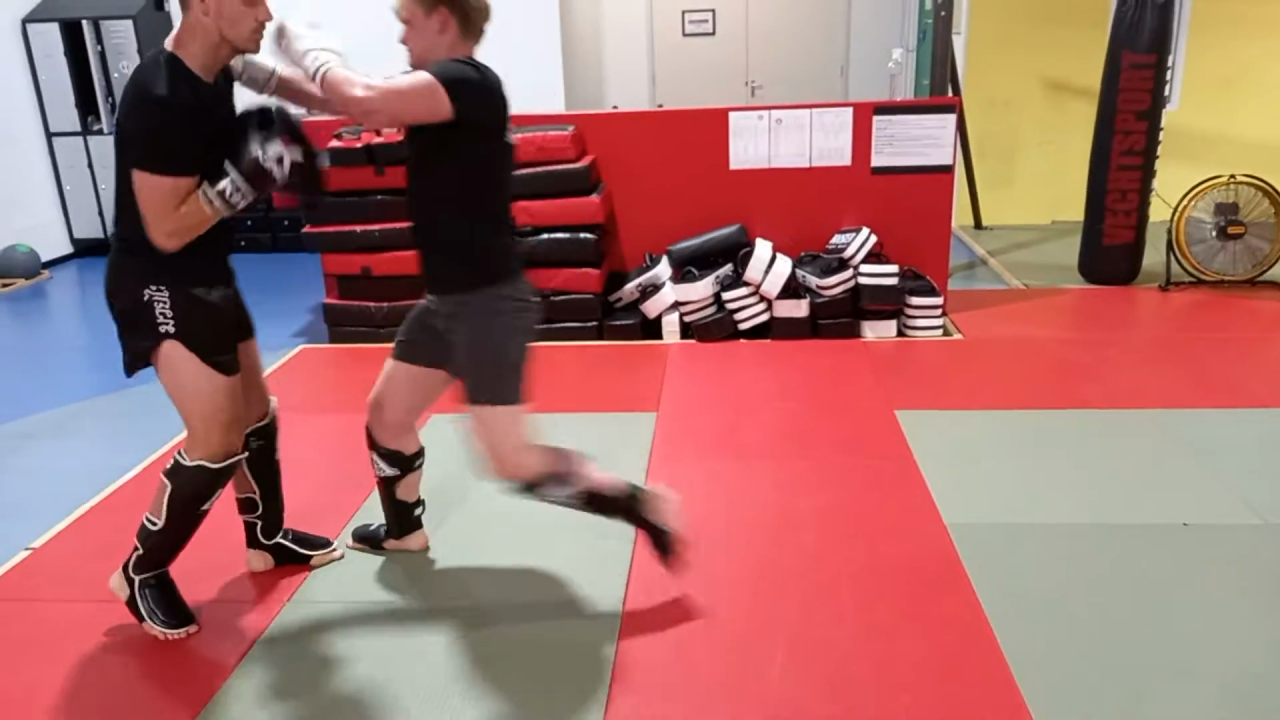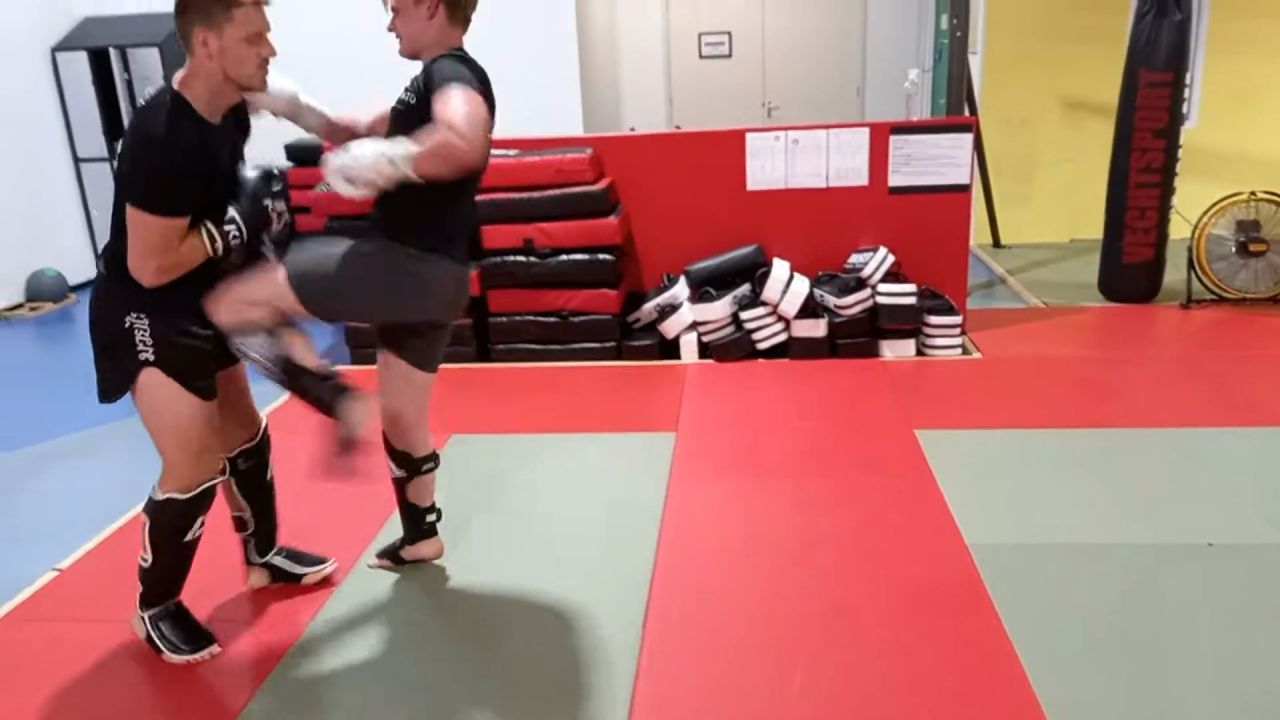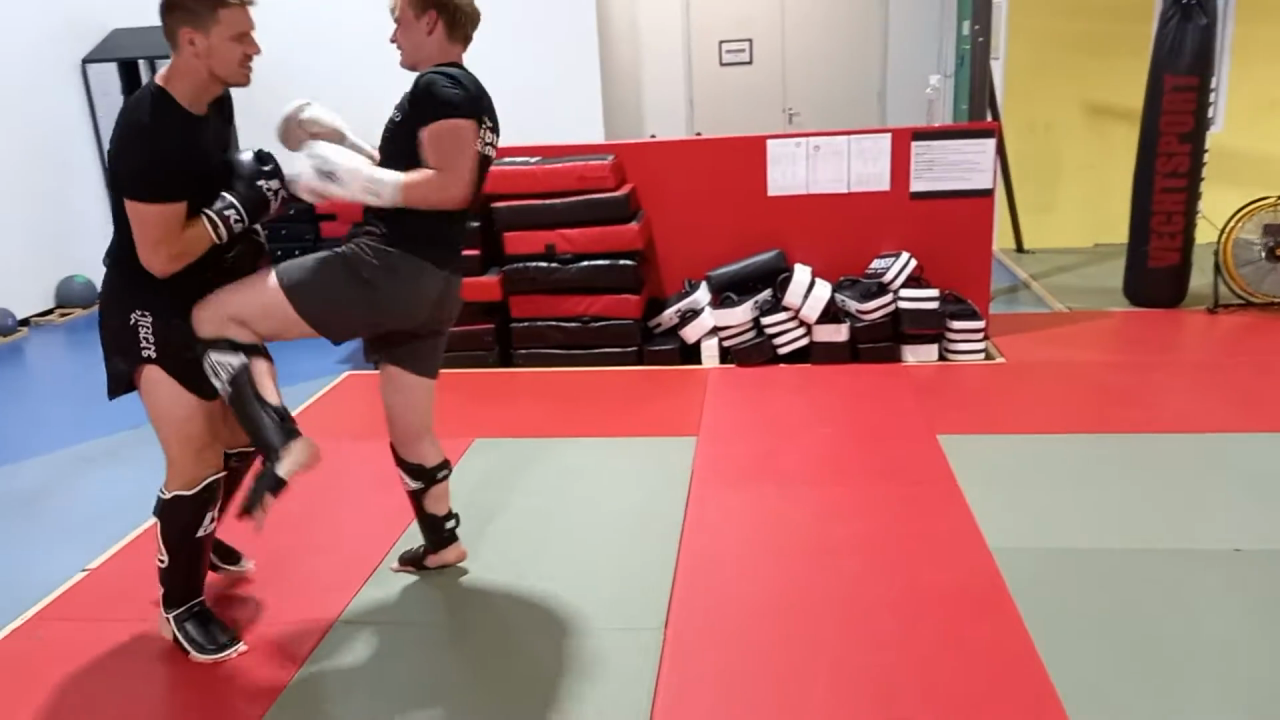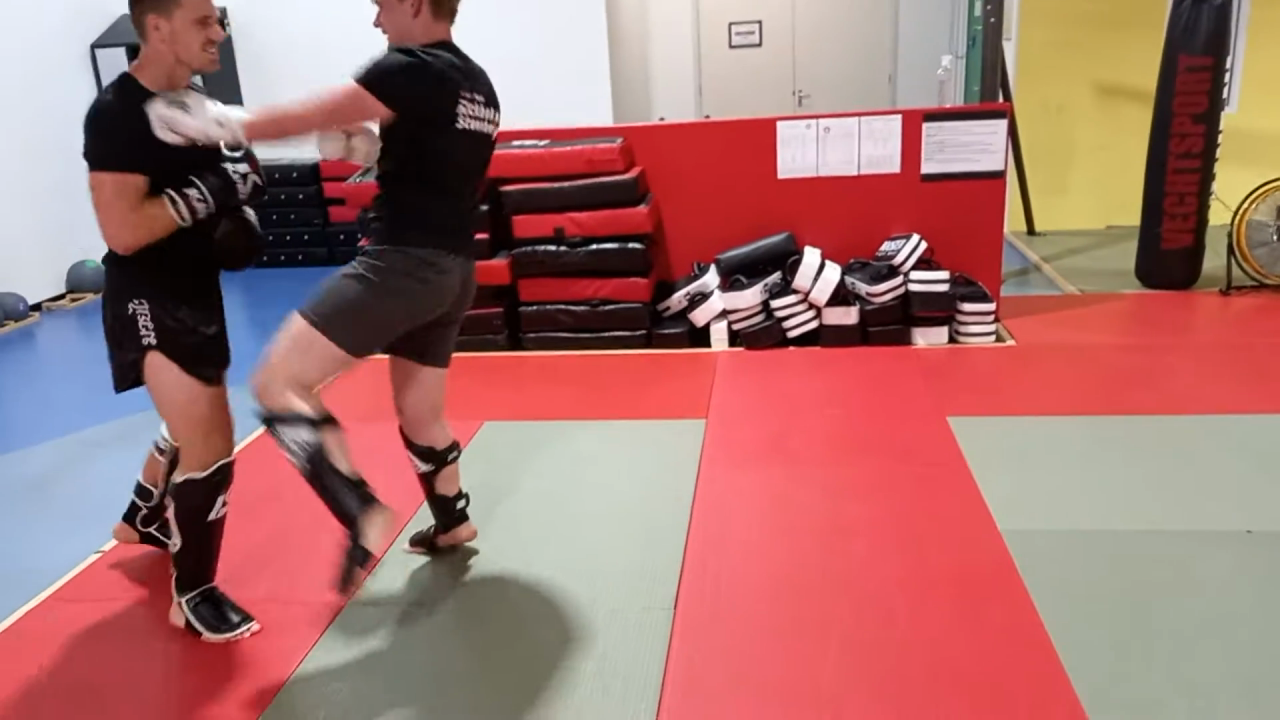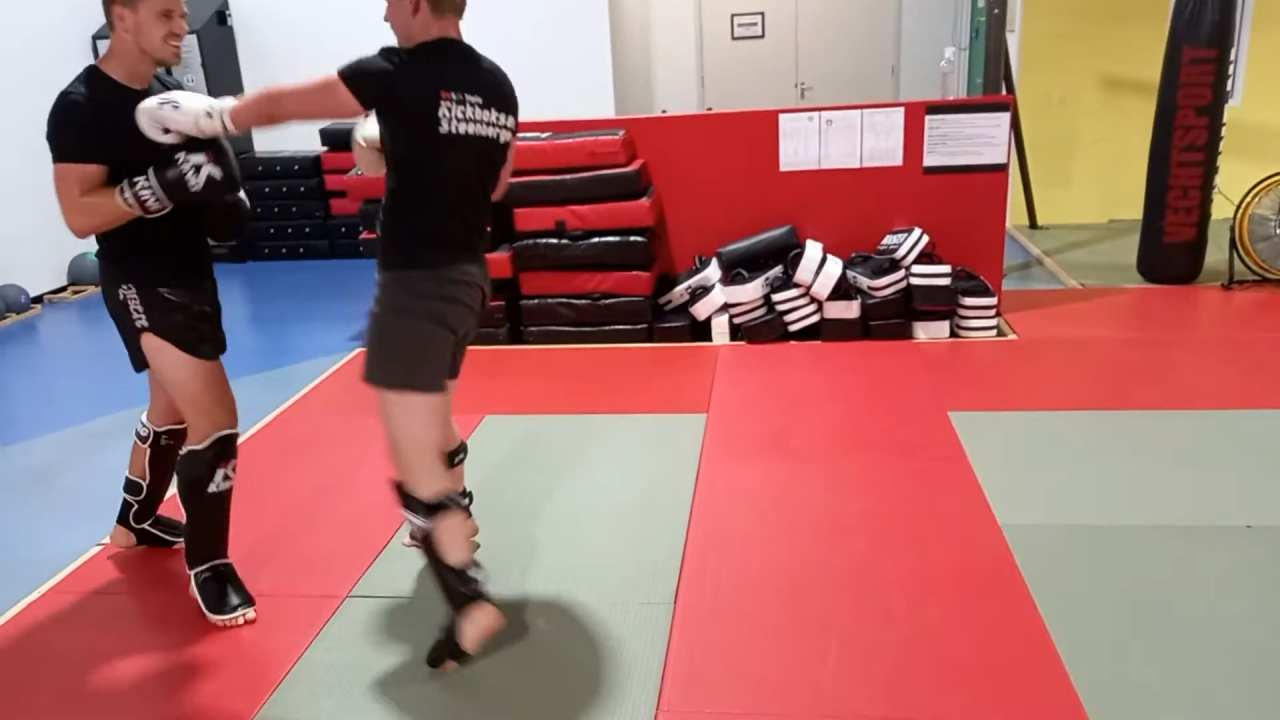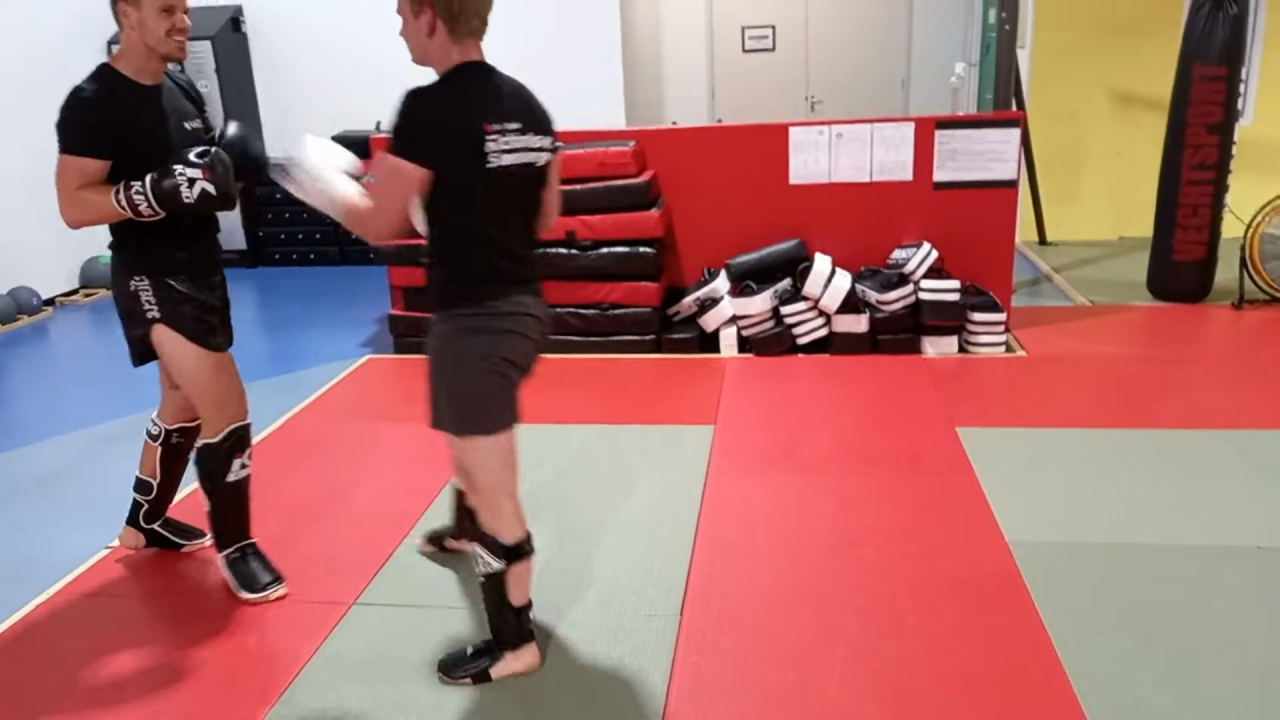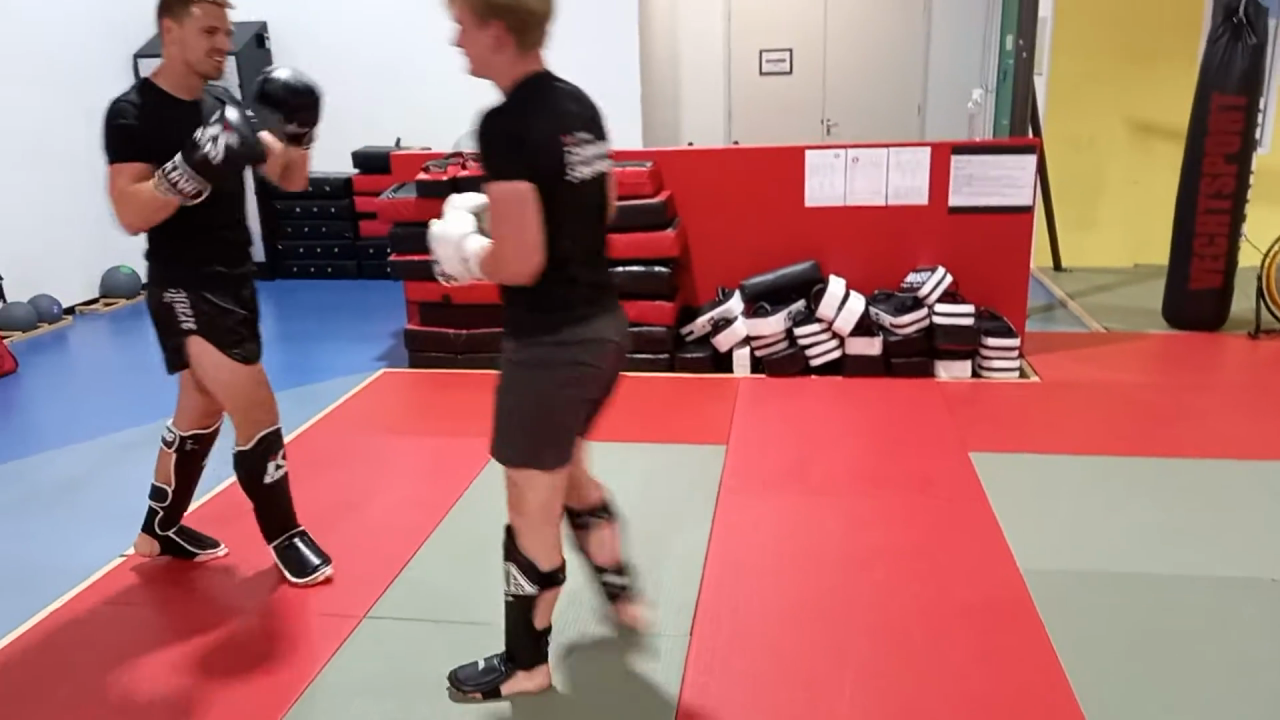
dt=0.2s
person 1, frame 1
left shoulder: (214, 71)
right shoulder: (158, 99)
right elbow: (168, 231)
right wrist: (244, 174)
left hip: (206, 275)
right hip: (160, 287)
left knee: (254, 412)
right knee: (217, 440)
left ankle: (267, 537)
right ankle: (142, 572)
person 1, frame 2
left shoulder: (225, 106)
right shoulder: (163, 139)
right elbow: (149, 268)
left wrist: (243, 232)
right wrist: (237, 225)
left hip: (191, 301)
right hip: (142, 312)
left knee: (242, 433)
right knee: (194, 467)
left ankle: (263, 554)
right ankle: (155, 606)
person 1, frame 3
left shoulder: (216, 102)
right shoulder: (146, 131)
right elbow: (161, 257)
left wrist: (241, 232)
right wrist: (240, 205)
left hip: (205, 300)
right hip: (150, 312)
left knee: (240, 433)
right knee: (196, 463)
left ankle: (198, 538)
right ankle: (181, 606)
person 1, frame 4
right shoulder: (116, 113)
right elbow: (123, 232)
left wrist: (229, 203)
right wrist: (209, 193)
left hip: (195, 290)
right hip: (149, 303)
left knee: (202, 429)
right knee: (208, 446)
left ankle: (143, 517)
right ankle: (193, 592)
person 1, frame 5
left shoulder: (167, 92)
right shoulder: (81, 105)
right elbow: (81, 216)
left wrist: (219, 195)
right wrist: (163, 184)
left hip: (189, 273)
right hip: (142, 285)
left knee: (173, 409)
right knee: (214, 416)
left ankle: (135, 519)
right ankle: (207, 567)
person 1, frame 6
left shoulder: (183, 90)
right shoulder: (92, 102)
left elbow: (206, 177)
right elbow: (75, 207)
left wrist: (229, 174)
right wrist: (156, 193)
left hip: (201, 269)
right hip: (153, 280)
left knee: (183, 405)
right knee: (226, 410)
left ankle: (145, 521)
right ankle: (235, 546)
person 1, frame 7
left shoulder: (223, 103)
right shoulder: (134, 113)
left elbow: (290, 178)
right elbow: (130, 214)
left wrist: (298, 127)
right wrist: (196, 163)
left hip: (233, 282)
right hip: (188, 291)
left knee: (198, 414)
right knee: (258, 415)
left ankle: (160, 529)
right ankle: (284, 536)
person 2, frame 1
left shoulder: (465, 81)
right shoulder: (444, 86)
left elbow: (364, 102)
right elbow: (370, 98)
left wrist: (312, 53)
left hip: (487, 301)
right hip: (449, 297)
left knee: (513, 461)
right knee: (385, 413)
left ankle: (645, 509)
right ankle: (403, 527)
person 2, frame 2
left shoulder: (450, 73)
right shoulder: (437, 77)
left elbow: (465, 142)
right elbow: (367, 134)
left wrist: (383, 161)
right wrist: (295, 106)
left hip: (401, 262)
right hip: (437, 271)
left knee: (227, 304)
right knee: (401, 416)
right ankle: (420, 535)
person 2, frame 3
left shoulder: (438, 88)
right shoulder: (460, 93)
left elbow: (449, 188)
left wrist: (357, 180)
right wrist: (340, 140)
left hip: (387, 266)
right hip: (433, 284)
left knee: (214, 318)
right knee: (410, 429)
left ankle: (281, 445)
right ankle: (441, 541)
person 2, frame 4
left shoulder: (409, 67)
right shoulder: (477, 82)
left elbow: (309, 117)
left wrist: (218, 122)
right wrist: (368, 135)
left hip: (402, 264)
right hip: (452, 268)
left knee: (278, 381)
right knee: (420, 413)
left ankle: (363, 514)
right ankle: (452, 520)
person 2, frame 5
left shoulder: (400, 71)
right shoulder: (498, 84)
left elbow: (279, 106)
left wrist: (200, 114)
left hip: (418, 284)
right hip: (467, 276)
left knee: (416, 460)
right knee: (429, 419)
left ankle: (470, 604)
right ankle: (453, 522)
person 2, frame 6
left shoulder: (431, 107)
right shoulder: (526, 104)
left elbow: (379, 222)
left wrist: (324, 183)
left hip: (474, 318)
right hip: (523, 303)
left knee: (488, 487)
right knee: (471, 444)
left ankle: (513, 641)
right ankle: (470, 533)
person 2, frame 7
left shoulder: (507, 124)
right shoulder: (578, 107)
left elbow: (519, 263)
left wrist: (462, 246)
left hip: (549, 344)
right hip: (602, 326)
left knee: (532, 511)
right knee: (567, 473)
left ankle: (523, 661)
right ankle: (620, 593)
